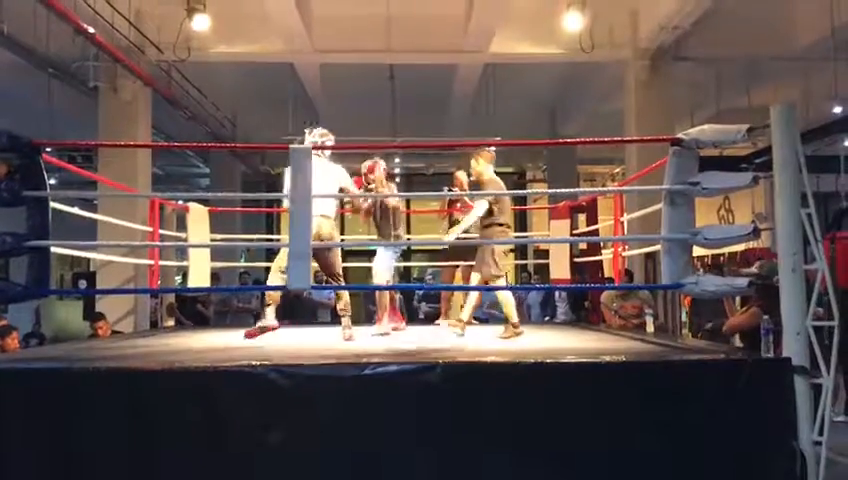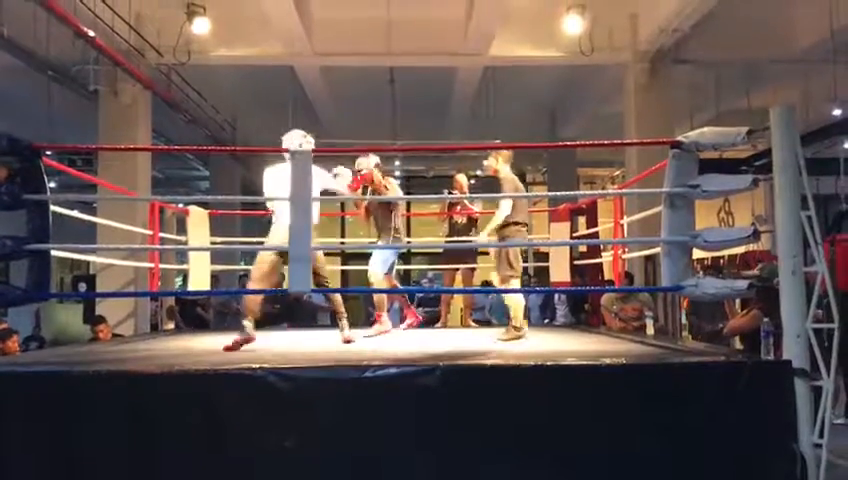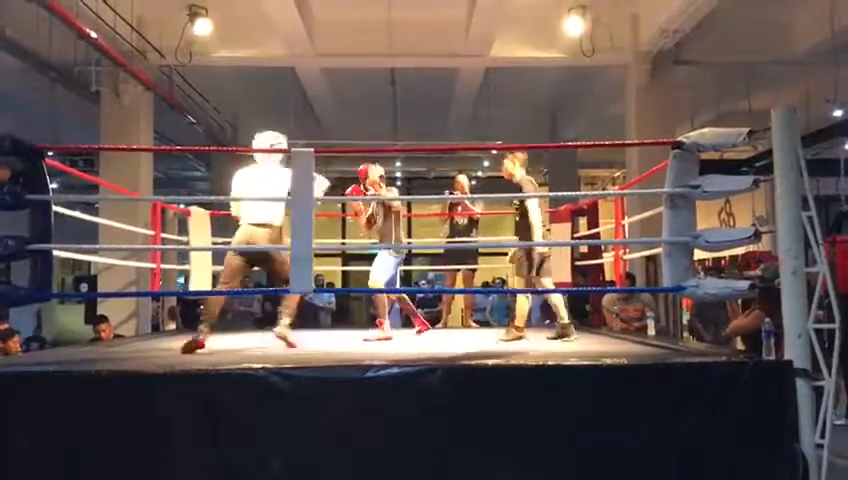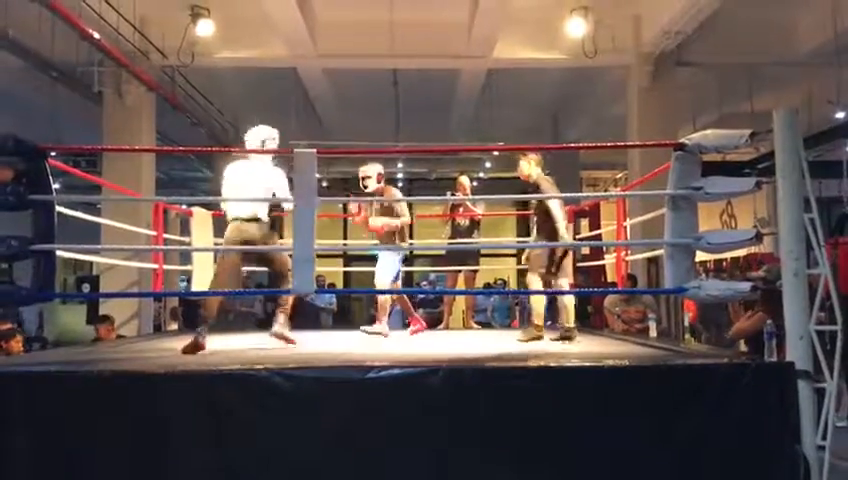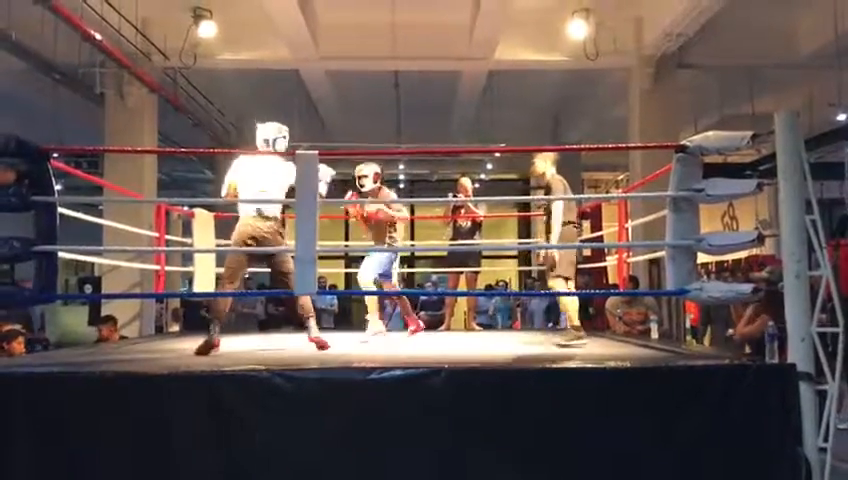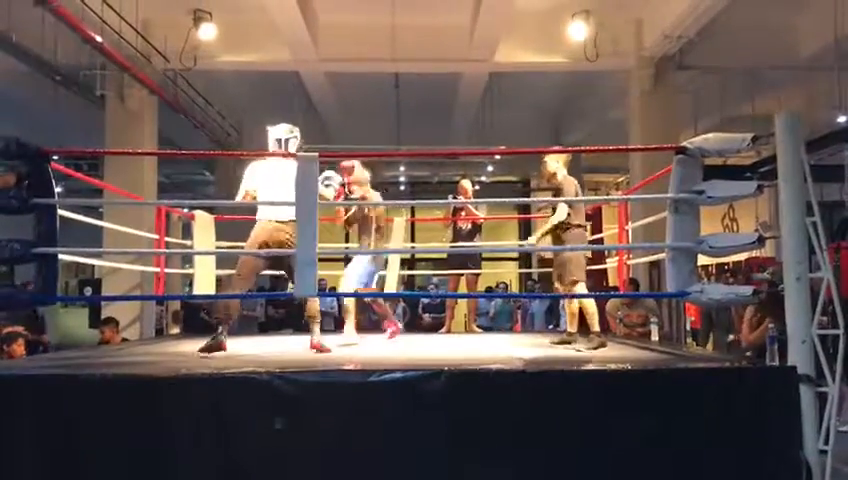
dt=0.2s
person 1, frame 1
right shoulder: (336, 170)
right elbow: (356, 197)
right hip: (328, 227)
left knee: (278, 272)
right knee: (336, 280)
left ankle: (269, 317)
right ankle: (347, 327)
person 1, frame 2
left shoulder: (272, 172)
right shoulder: (316, 173)
left elbow: (271, 206)
right elbow: (344, 190)
right wrist: (345, 176)
left hip: (281, 232)
left knee: (257, 280)
right knee: (325, 283)
left ankle: (247, 329)
right ankle: (344, 328)
person 1, frame 3
left shoulder: (243, 175)
right shoulder: (285, 174)
left elbow: (236, 211)
right elbow: (315, 193)
right wrist: (322, 182)
left hip: (246, 235)
right hip: (271, 236)
left knee: (223, 287)
left ankle: (201, 333)
right ankle: (283, 325)
person 1, frame 4
left shoulder: (232, 169)
right shoulder: (274, 172)
left elbow: (224, 206)
right elbow: (288, 205)
left hip: (235, 229)
right hip: (260, 229)
left knee: (220, 285)
right knee: (285, 274)
left ankle: (200, 335)
right ankle: (280, 323)
person 1, frame 5
left shoulder: (242, 162)
right shoulder: (288, 167)
left elbow: (226, 194)
right elbow: (319, 190)
right wrist: (325, 176)
left hip: (246, 226)
right hip: (271, 228)
left knee: (228, 282)
right knee: (293, 282)
left ankle: (214, 334)
right ankle: (313, 331)
person 1, frame 6
left shoulder: (257, 167)
right shoulder: (300, 169)
left elbow: (242, 199)
left hip: (264, 230)
right hip: (290, 232)
left knee: (239, 284)
left ankle: (220, 334)
right ankle: (316, 336)
person 2, frame 1
left shoulder: (491, 183)
right shoulder: (493, 183)
left elbow: (478, 211)
right elbow: (483, 212)
left wrist: (457, 231)
right wrist: (459, 229)
left hip: (495, 237)
right hip: (490, 238)
left knee: (498, 282)
right knee: (476, 279)
left ankle: (514, 325)
right ankle: (462, 321)
person 2, frame 2
left shoulder: (507, 181)
right shoulder: (513, 181)
left elbow: (504, 210)
left wrist: (485, 233)
left hip: (512, 236)
right hip: (514, 236)
left knee: (508, 282)
right knee: (501, 281)
left ankle: (516, 328)
right ankle: (518, 321)
person 2, frame 3
left shoulder: (524, 183)
right shoulder: (526, 183)
left elbow: (534, 211)
left wrist: (536, 239)
right wrist: (516, 249)
left hip: (534, 239)
right hip: (531, 239)
left knee: (521, 283)
right knee: (544, 283)
left ankle: (518, 328)
right ankle: (566, 325)
person 2, frame 4
left shoulder: (542, 181)
right shoulder: (540, 184)
left elbow: (555, 207)
left wrist: (563, 233)
right wrist: (531, 248)
left hip: (552, 238)
right hip: (551, 238)
left knee: (533, 278)
right knee: (561, 283)
left ankle: (536, 327)
right ankle: (569, 328)
person 2, frame 5
left shoulder: (554, 182)
right shoulder: (553, 183)
left elbow: (558, 212)
left wrist: (553, 243)
right wrist: (545, 248)
left hip: (563, 237)
right hip: (565, 238)
left knee: (556, 282)
right knee: (566, 284)
left ankle: (576, 329)
right ankle: (571, 329)
person 2, frame 6
left shoulder: (567, 183)
right shoulder: (559, 187)
left elbow: (561, 215)
left wrist: (538, 235)
left hip: (572, 240)
right hip: (563, 242)
left knee: (576, 286)
right knee: (564, 287)
left ankle: (597, 335)
right ankle: (571, 332)
person 3, frame 1
left shoulder: (389, 187)
right shoulder: (373, 193)
left elbow: (394, 203)
right elbow: (364, 214)
left wrist: (381, 184)
left hip: (392, 240)
right hip: (384, 240)
left knee: (380, 276)
right knee: (384, 280)
left ankle: (383, 322)
right ankle: (396, 320)
person 3, frame 2
left shoulder: (388, 182)
right shoulder: (370, 190)
left elbow: (398, 198)
right elbow: (366, 215)
left wrist: (380, 183)
left hip: (391, 237)
right hip: (385, 238)
left knee: (375, 275)
right knee: (388, 279)
left ankle: (382, 321)
right ankle: (411, 314)
person 3, frame 3
left shoulder: (389, 192)
right shoulder: (374, 201)
left elbow: (397, 206)
right elbow: (367, 226)
left wrist: (379, 187)
right wrist: (358, 208)
left hip: (392, 248)
right hip: (386, 248)
left knee: (375, 283)
right knee: (393, 292)
left ankle: (384, 328)
right ankle: (420, 322)
person 3, frame 4
left shoulder: (392, 193)
right shoulder: (372, 200)
left elbow: (406, 219)
right elbow: (372, 226)
left wrist: (388, 223)
right wrist: (361, 218)
left hip: (394, 246)
right hip: (385, 247)
left knee: (382, 280)
right knee: (394, 287)
left ankle: (381, 323)
right ankle: (416, 322)
person 3, frame 5
left shoulder: (386, 194)
right shoulder: (369, 197)
left elbow: (405, 216)
right elbow: (367, 223)
left wrist: (386, 213)
right wrist: (356, 212)
left hip: (387, 245)
right hip: (381, 246)
left knee: (364, 276)
right knee: (390, 287)
left ankle: (375, 321)
right ankle: (413, 322)
person 3, frame 6
left shoulder: (372, 198)
right shoulder: (359, 204)
left elbow: (379, 213)
right elbow: (347, 224)
left wrist: (365, 189)
right wrist: (341, 209)
left hip: (371, 253)
right hip: (367, 252)
left knee: (346, 285)
right knee: (368, 293)
left ankle: (350, 332)
right ankle: (392, 324)
person 4, frame 1
right shoulder: (451, 198)
right elbow: (442, 215)
left wrist: (462, 196)
right wrist: (446, 198)
left knee: (467, 279)
right knee: (446, 279)
right ankle: (443, 314)
person 4, frame 2
right shoulder: (451, 202)
left elbow: (475, 214)
right elbow: (442, 218)
left wrist: (462, 199)
right wrist: (447, 200)
right hip: (452, 243)
left knee: (467, 282)
right knee: (447, 282)
left ankle: (467, 318)
right ankle: (443, 318)
person 4, frame 3
left shoulder: (475, 201)
right shoulder: (452, 202)
left elbow: (476, 214)
right elbow: (443, 218)
left wrist: (463, 200)
right wrist: (447, 201)
left hip: (469, 244)
right hip: (452, 244)
left knee: (468, 283)
right knee: (448, 283)
left ankle: (468, 318)
right ankle: (444, 319)
person 4, frame 4
left shoulder: (476, 202)
right shoulder: (453, 203)
left elbow: (478, 215)
right elbow: (444, 220)
left wrist: (464, 201)
right wrist: (449, 203)
left hip: (470, 245)
right hip: (454, 245)
left knee: (470, 284)
right knee: (449, 284)
left ankle: (469, 320)
right ankle: (445, 320)
person 4, frame 5
left shoulder: (478, 203)
right shoulder: (455, 205)
left elbow: (479, 217)
right elbow: (446, 221)
left wrist: (466, 203)
right wrist: (451, 204)
left hip: (472, 246)
left knee: (471, 285)
right knee: (451, 285)
left ankle: (471, 321)
right ankle: (447, 322)
person 4, frame 6
right shoulder: (455, 206)
left elbow: (480, 219)
right elbow: (446, 223)
left wrist: (466, 205)
right wrist: (451, 206)
left knee: (472, 287)
right knee: (452, 287)
left ankle: (471, 324)
right ankle: (448, 324)
